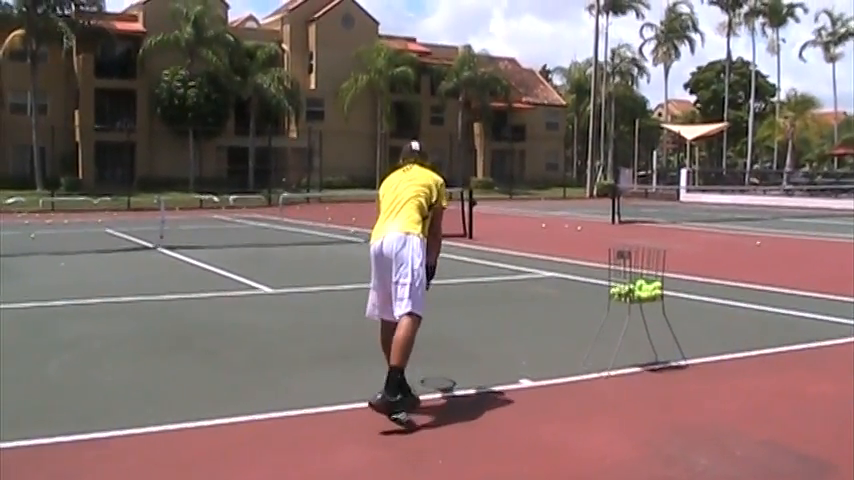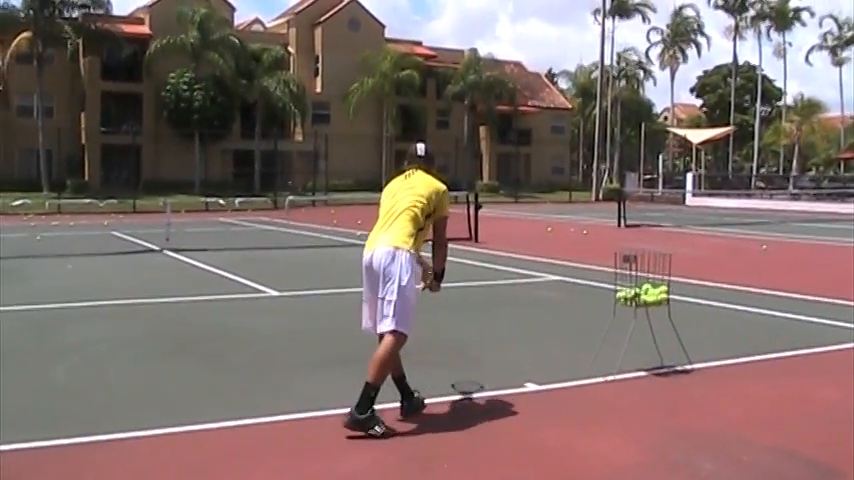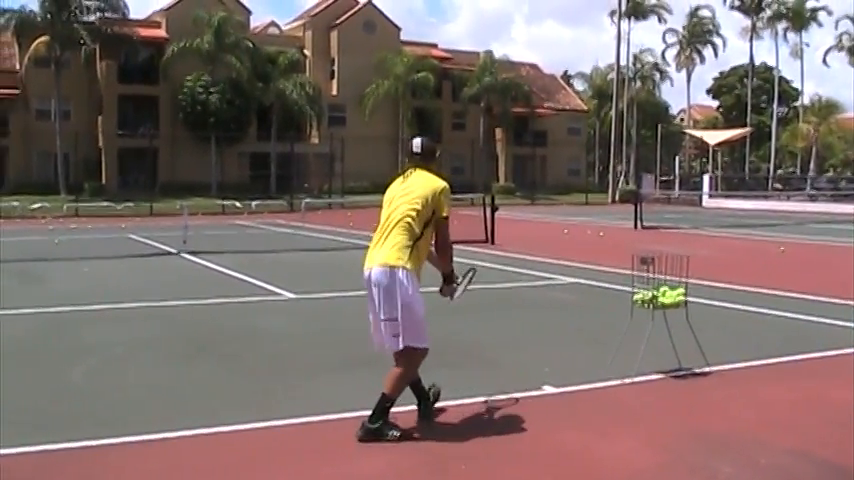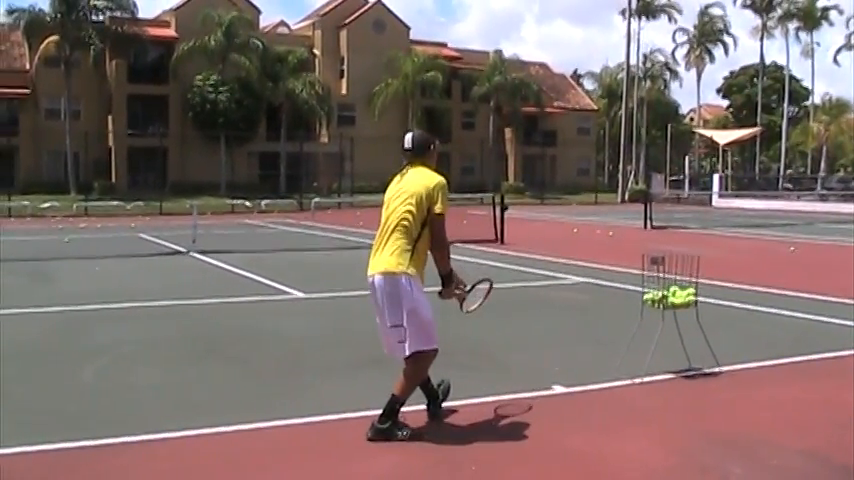
dt=0.4s
person 1, frame 1
left shoulder: (389, 180)
right shoulder: (434, 179)
right elbow: (435, 232)
right wrist: (430, 269)
left hip: (378, 240)
right hip: (406, 239)
left knee: (388, 319)
right knee: (409, 316)
left ankle: (399, 391)
right ankle: (390, 392)
person 1, frame 2
left shoulder: (393, 185)
right shoulder: (437, 188)
right elbow: (439, 240)
left wrist: (422, 265)
right wrist: (437, 275)
left hip: (371, 251)
right hip: (396, 254)
left knee: (387, 331)
right knee: (395, 333)
left ankle: (408, 398)
right ankle: (361, 410)
person 1, frame 3
left shoulder: (396, 185)
right shoulder: (438, 186)
right elbow: (442, 242)
left wrist: (439, 266)
right wrist: (448, 278)
left hip: (373, 266)
right hip: (396, 270)
left knee: (404, 345)
right knee: (413, 349)
left ankle: (424, 401)
right ankle: (375, 422)
person 1, frame 4
left shoulder: (397, 182)
right shoulder: (434, 181)
right elbow: (437, 240)
left wrist: (449, 273)
right wrist: (447, 280)
left hip: (379, 270)
right hip: (399, 275)
left knee: (416, 346)
right knee: (424, 351)
left ankle: (433, 400)
right ankle: (385, 422)
